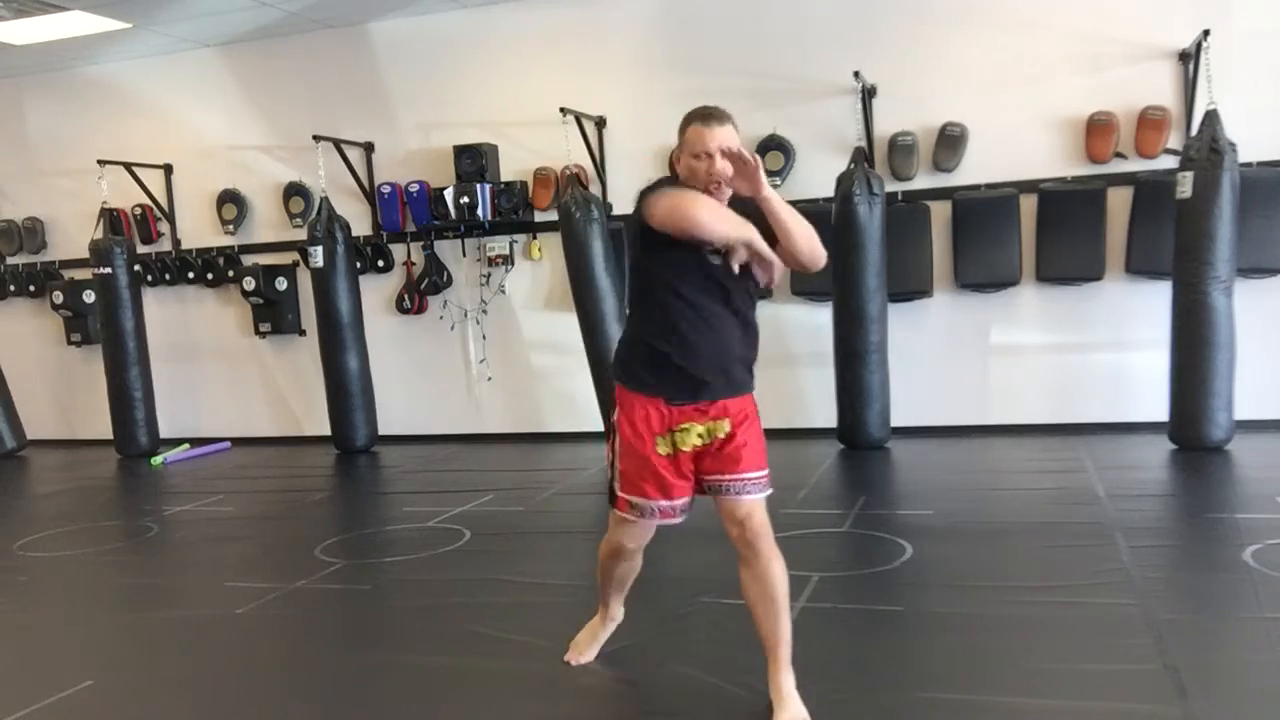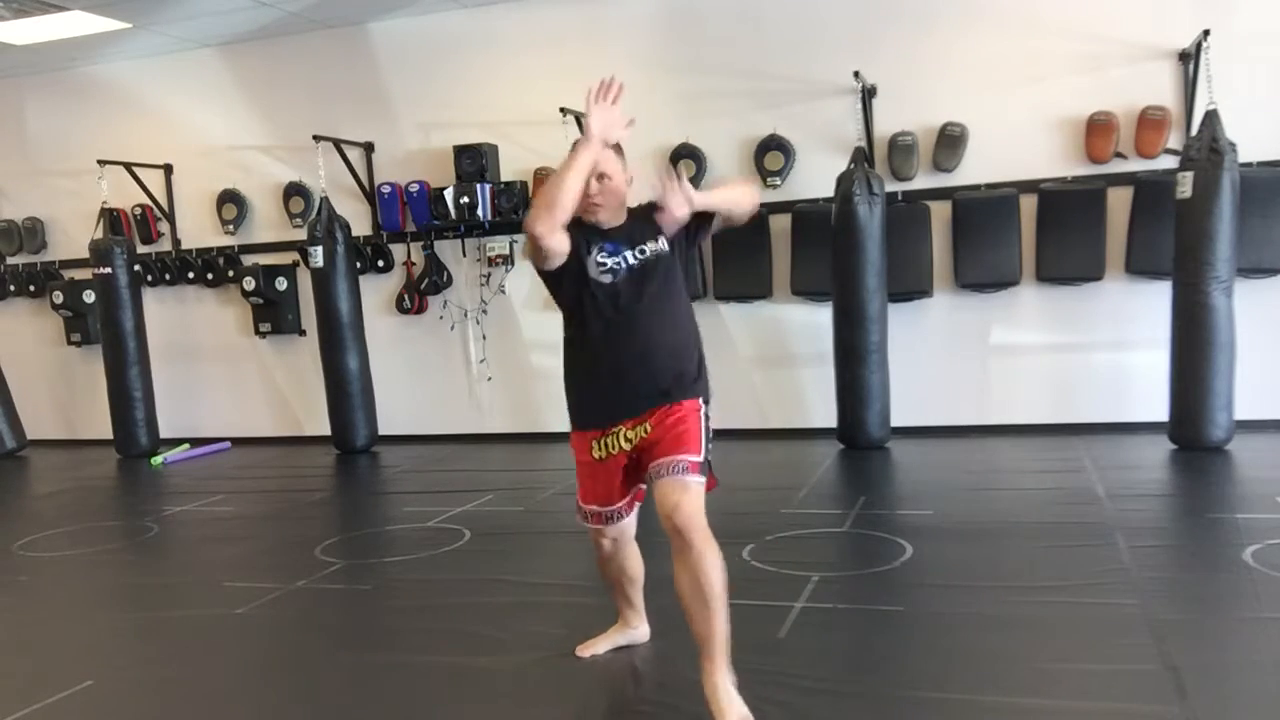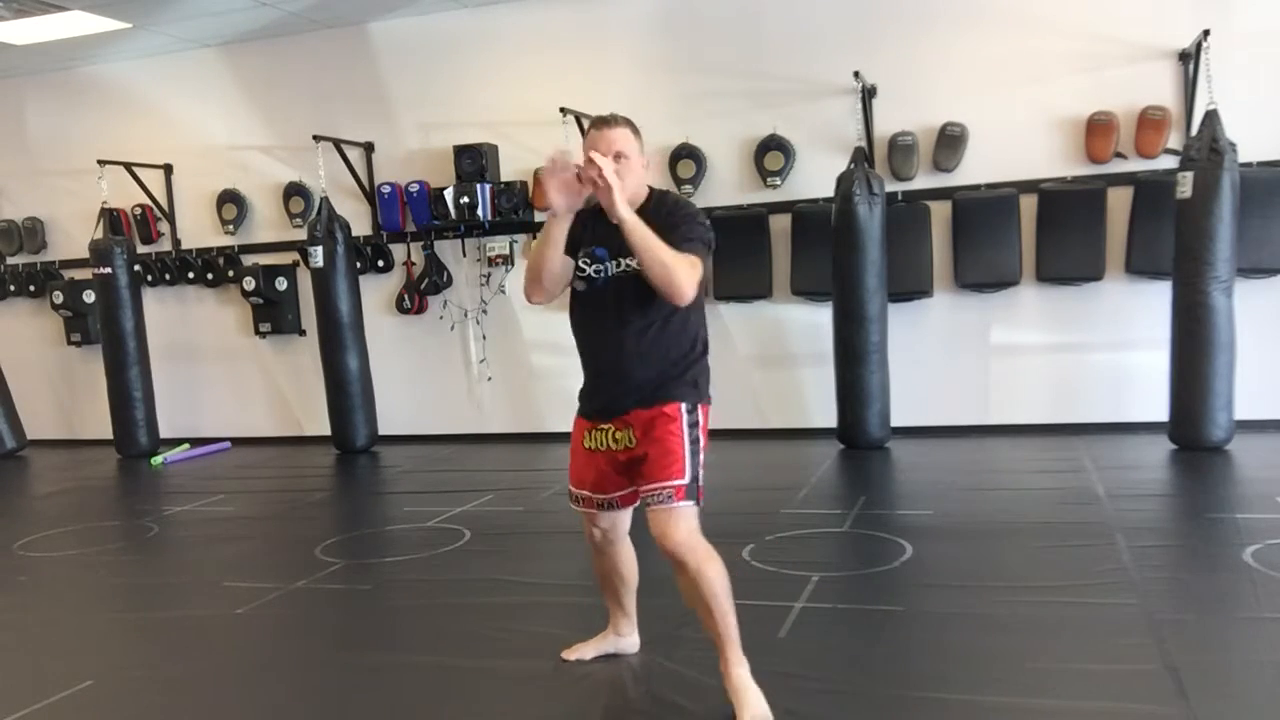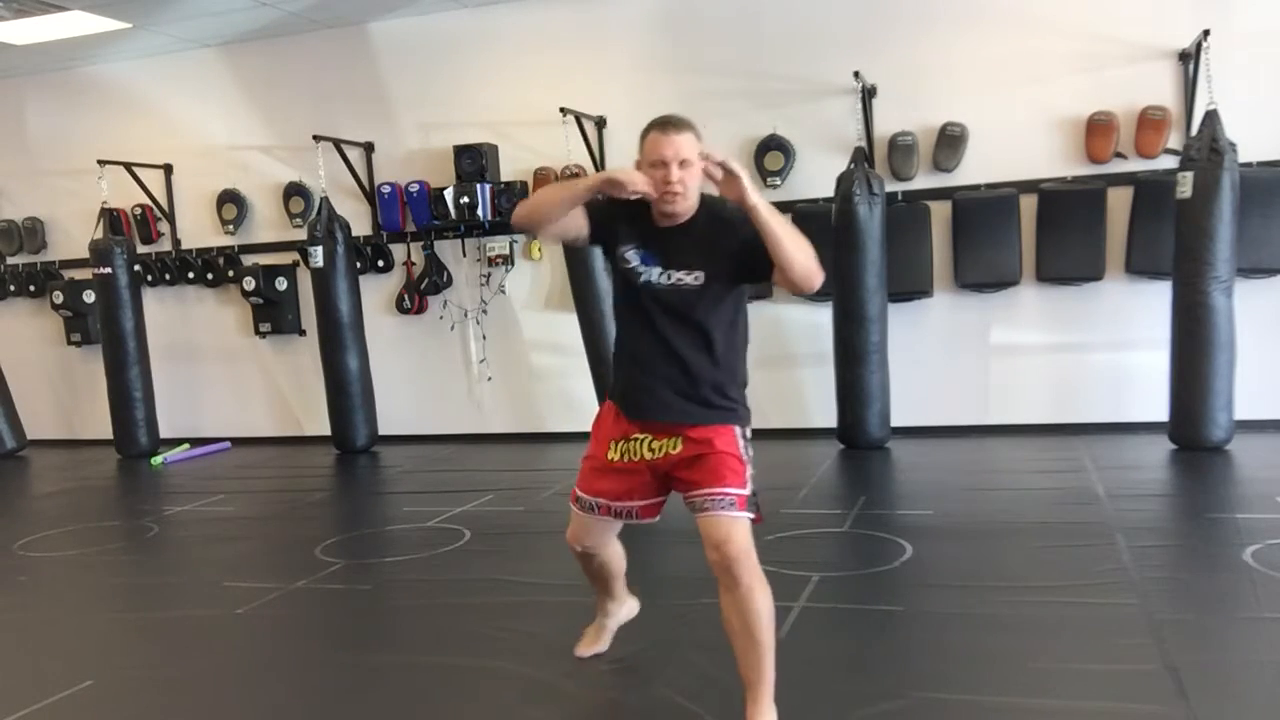
dt=1s
person 1, frame 1
left shoulder: (747, 210)
right shoulder: (664, 200)
left elbow: (813, 259)
right elbow: (693, 217)
left wrist: (762, 194)
right wrist: (750, 238)
left hip: (728, 399)
right hip: (652, 399)
left knee: (752, 532)
right knee: (629, 535)
right ankle: (607, 614)
person 1, frame 2
left shoulder: (659, 221)
right shoulder: (567, 244)
left elbow: (745, 199)
right elbow: (540, 228)
left wrist: (693, 199)
right wrist: (587, 144)
left hip: (675, 404)
right hip: (600, 420)
left knee: (684, 521)
right knee: (608, 537)
right ankle: (632, 621)
person 1, frame 3
left shoulder: (677, 215)
right shoulder: (584, 226)
left elbow: (681, 289)
right elbow: (538, 290)
left wrist: (619, 209)
right wrist: (560, 216)
left hip: (670, 401)
right hip: (602, 406)
left knee: (676, 536)
right knee: (601, 527)
left ankle: (736, 666)
right ankle: (622, 629)
person 1, frame 4
left shoulder: (731, 226)
right shoulder: (619, 214)
left elbow: (808, 279)
right elbow: (529, 220)
left wrist: (752, 199)
right wrist: (595, 184)
left hip: (710, 420)
right hip: (630, 415)
left knee: (732, 553)
right knee: (585, 536)
right ankle: (615, 605)
